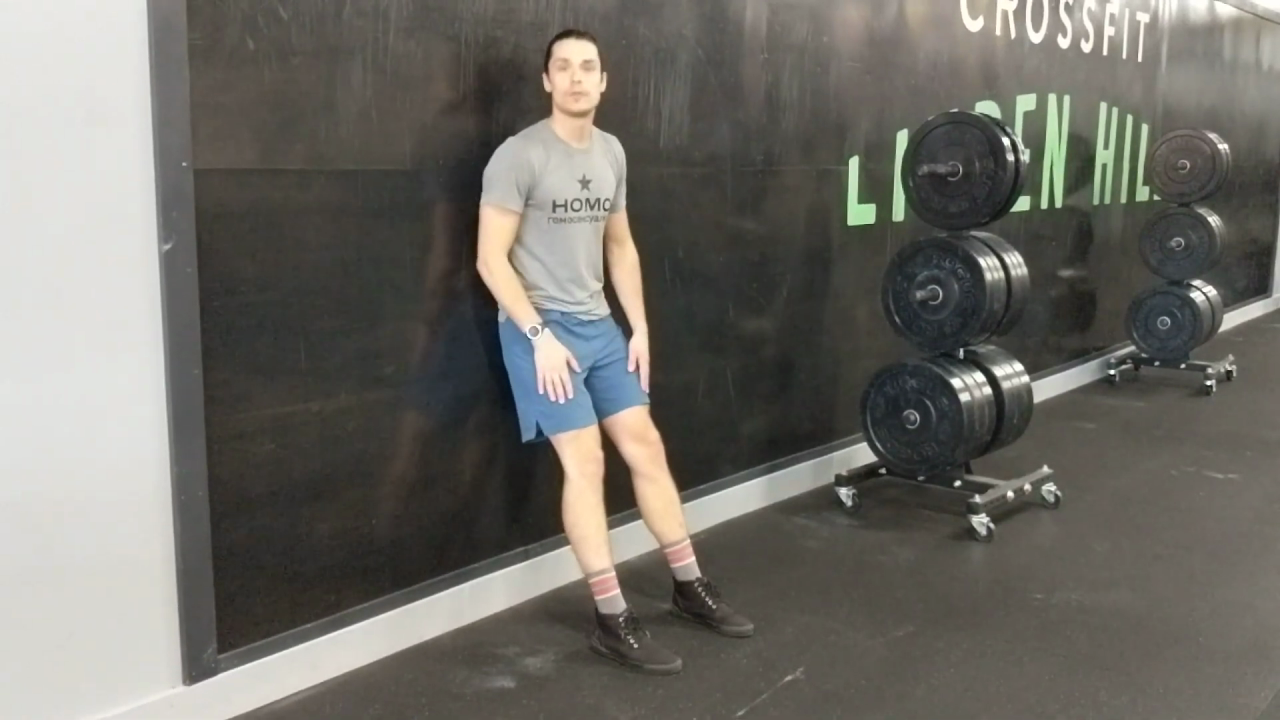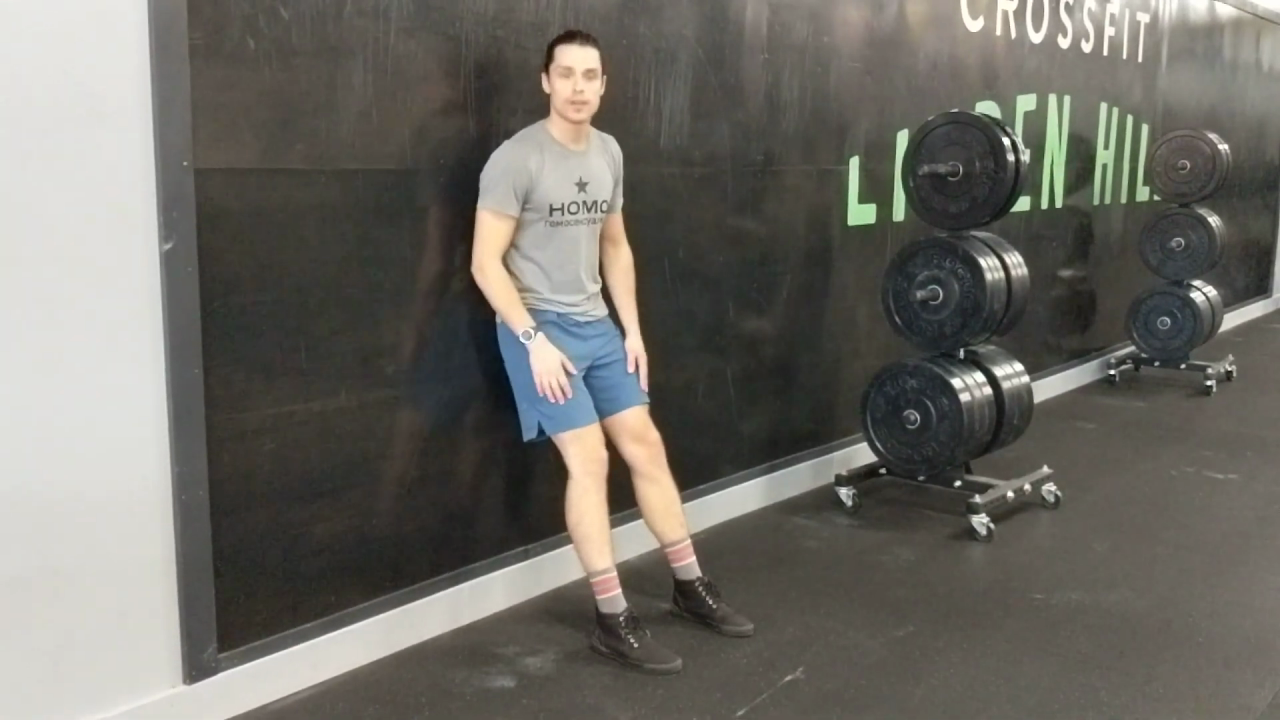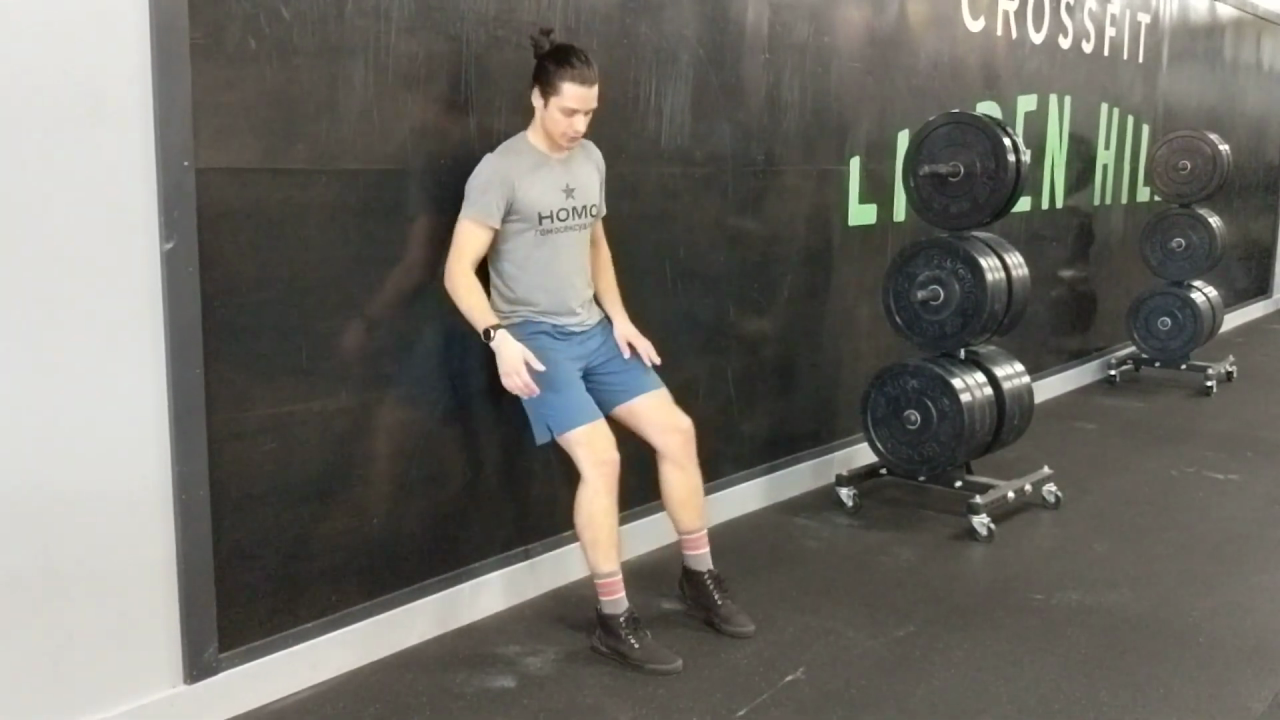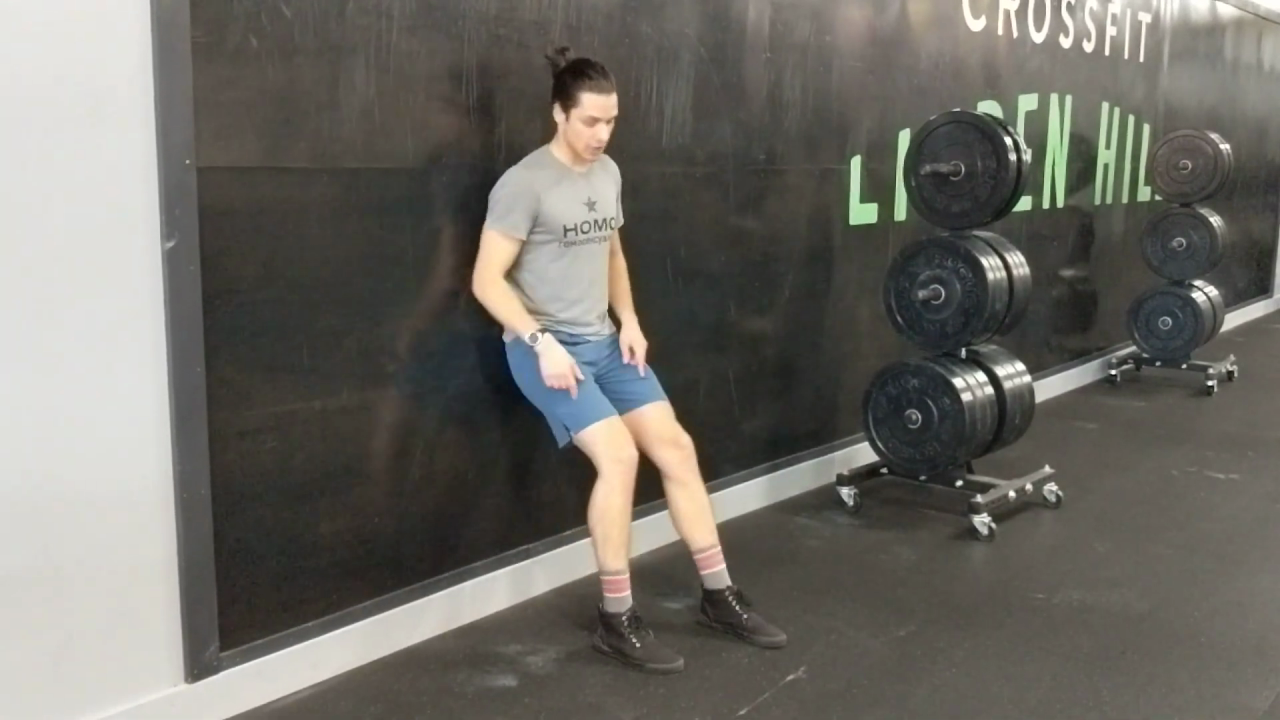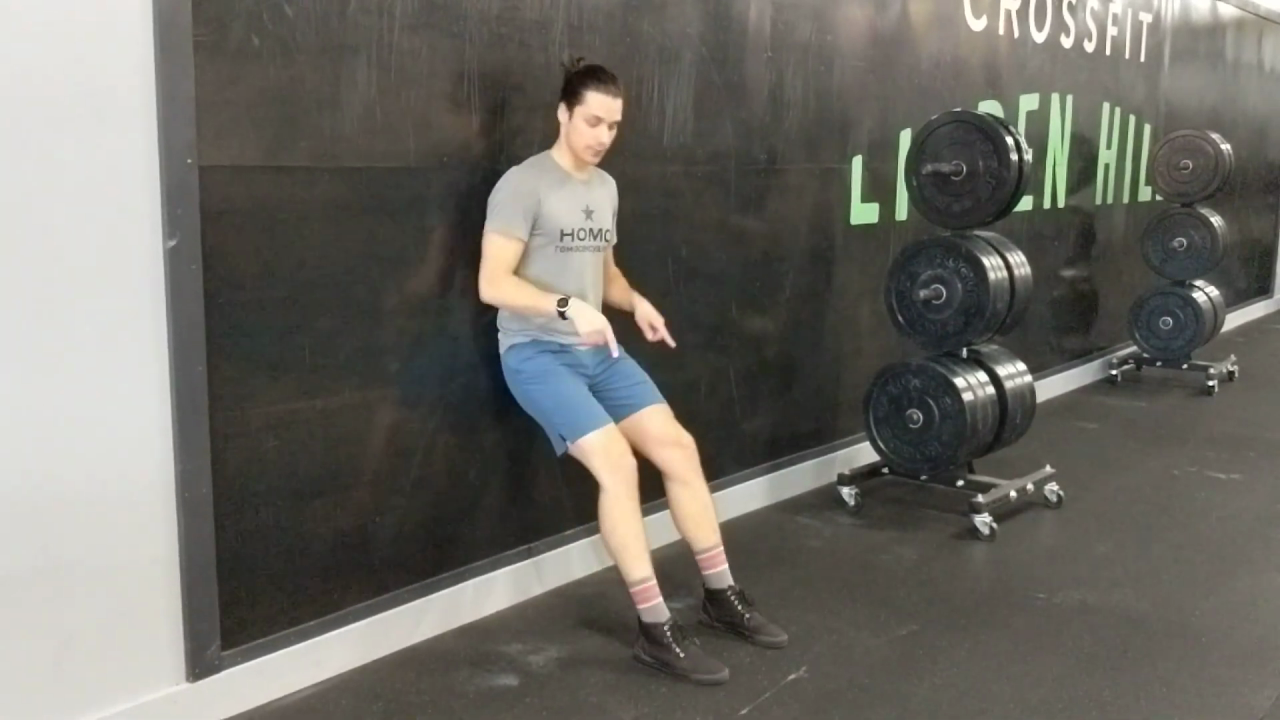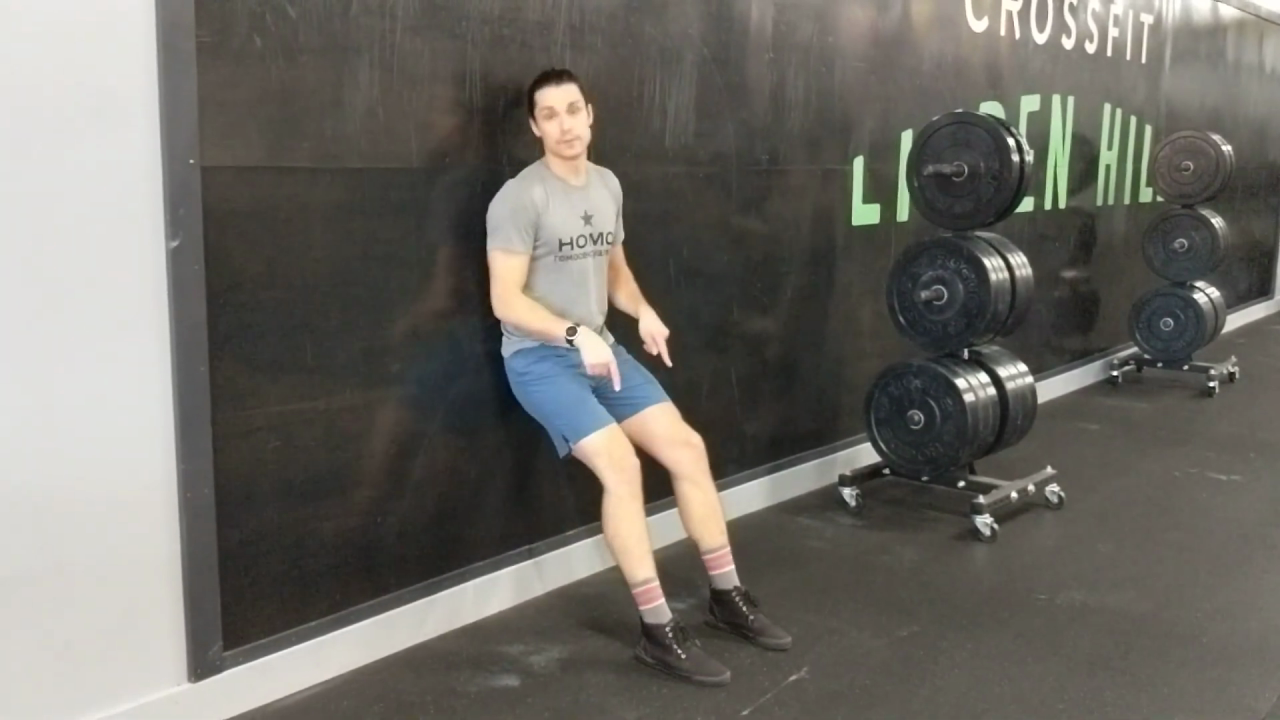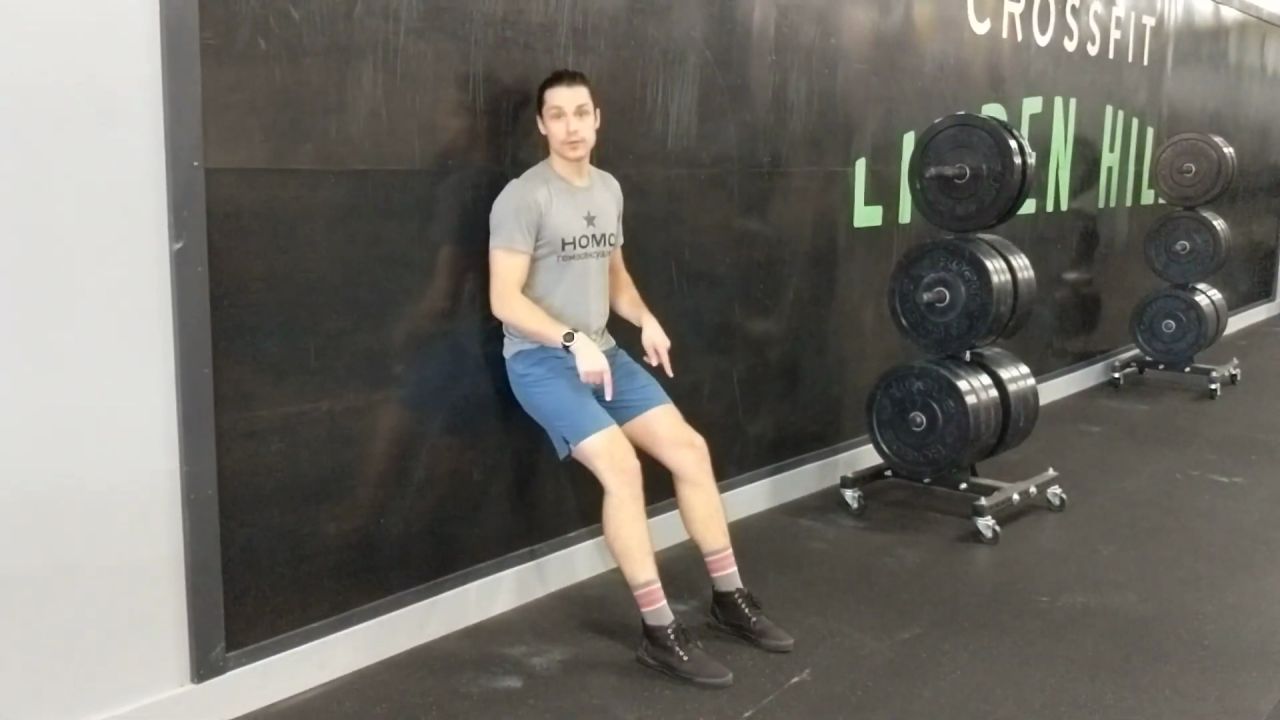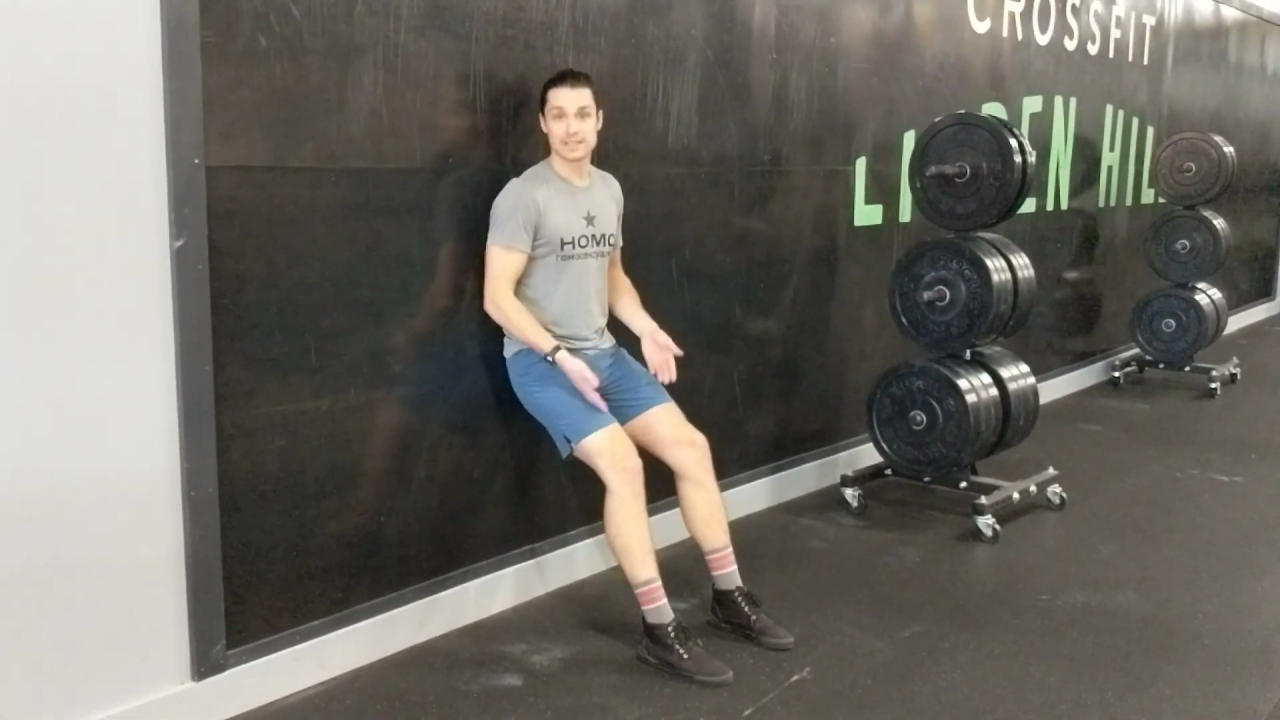
dt=0.4s
person 1, frame 1
left shoulder: (611, 152)
right shoulder: (520, 156)
right elbow: (491, 258)
left wrist: (640, 328)
right wrist: (540, 335)
left hip: (598, 324)
right hip: (541, 328)
left knee: (646, 445)
right knee: (585, 461)
left ankle: (690, 587)
right ankle: (613, 621)
person 1, frame 2
left shoulder: (608, 153)
right shoulder: (516, 158)
right elbow: (487, 263)
left wrist: (632, 330)
right wrist: (535, 339)
left hip: (597, 326)
right hip: (540, 330)
left knee: (646, 448)
right knee: (589, 461)
left ankle: (690, 586)
right ankle: (613, 620)
person 1, frame 3
left shoulder: (591, 159)
right shoulder: (501, 172)
right elbow: (458, 270)
left wrist: (620, 319)
right wrist: (500, 338)
left hip: (594, 332)
right hip: (535, 340)
left knee: (676, 431)
right knee: (601, 459)
left ankle: (700, 579)
right ankle: (614, 621)
person 1, frame 4
left shoulder: (608, 172)
right shoulder: (524, 184)
right elbow: (487, 279)
left wrist: (629, 322)
right wrist: (541, 341)
left hip: (605, 343)
right hip: (549, 350)
left knee: (677, 448)
right knee: (619, 457)
left ankle: (719, 595)
right ankle: (616, 620)
person 1, frame 5
left shoulder: (605, 186)
right shoulder: (523, 185)
right elbow: (492, 283)
left wrist: (635, 302)
right wrist: (569, 307)
left hip: (597, 351)
right hip: (537, 354)
left knee: (678, 449)
right knee: (617, 465)
left ankle: (721, 595)
right ankle: (656, 630)
person 1, frame 6
left shoulder: (607, 185)
right shoulder: (519, 198)
right elbow: (506, 300)
left wrist: (643, 312)
right wrist: (576, 334)
left hip: (600, 349)
right hip: (540, 358)
left knee: (687, 447)
right knee: (620, 464)
left ankle: (728, 596)
right ankle: (658, 631)
person 1, frame 7
left shoulder: (609, 188)
right shoulder: (523, 197)
right elbow: (505, 299)
left wrist: (645, 319)
right wrist: (572, 341)
left hip: (603, 353)
right hip: (541, 361)
left knee: (689, 448)
right knee: (620, 466)
left ankle: (729, 597)
right ankle: (660, 633)
person 1, frame 8
left shoulder: (609, 189)
right shoulder: (524, 196)
right elbow: (497, 297)
left wrist: (649, 330)
right wrist: (559, 357)
left hip: (603, 353)
right hip: (542, 362)
left knee: (691, 448)
right knee: (622, 464)
left ankle: (730, 596)
right ankle: (660, 631)
